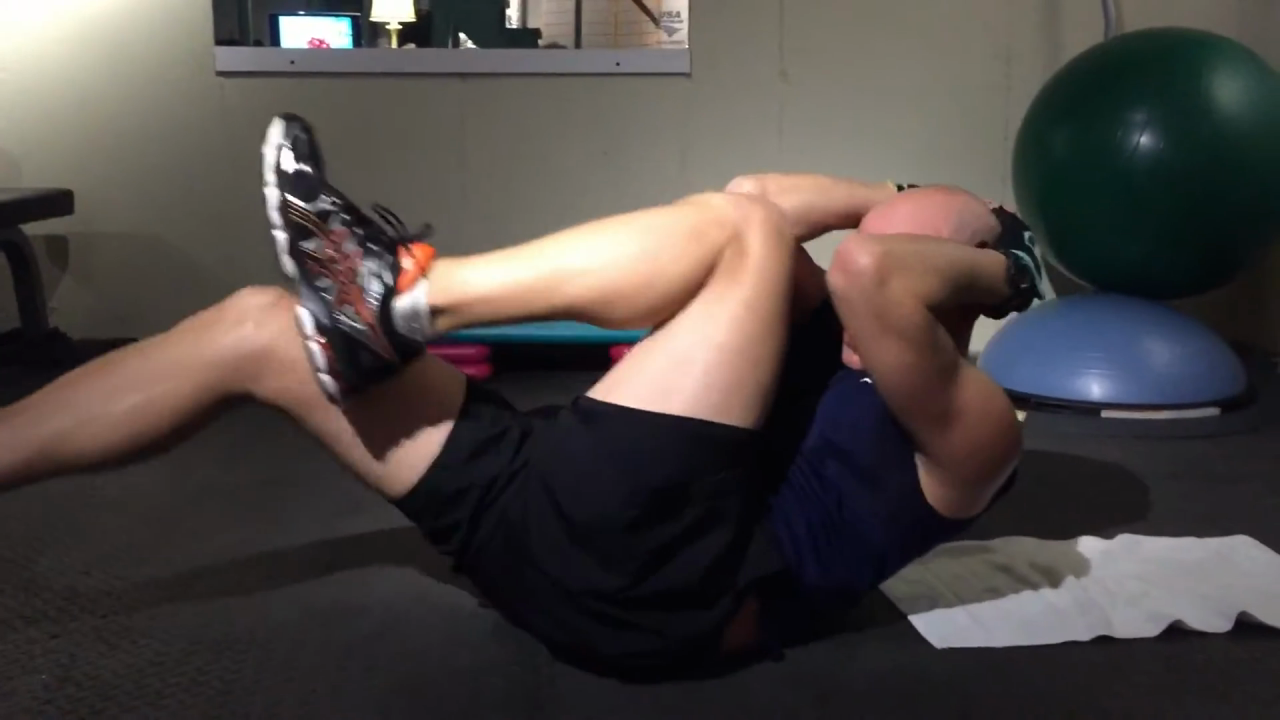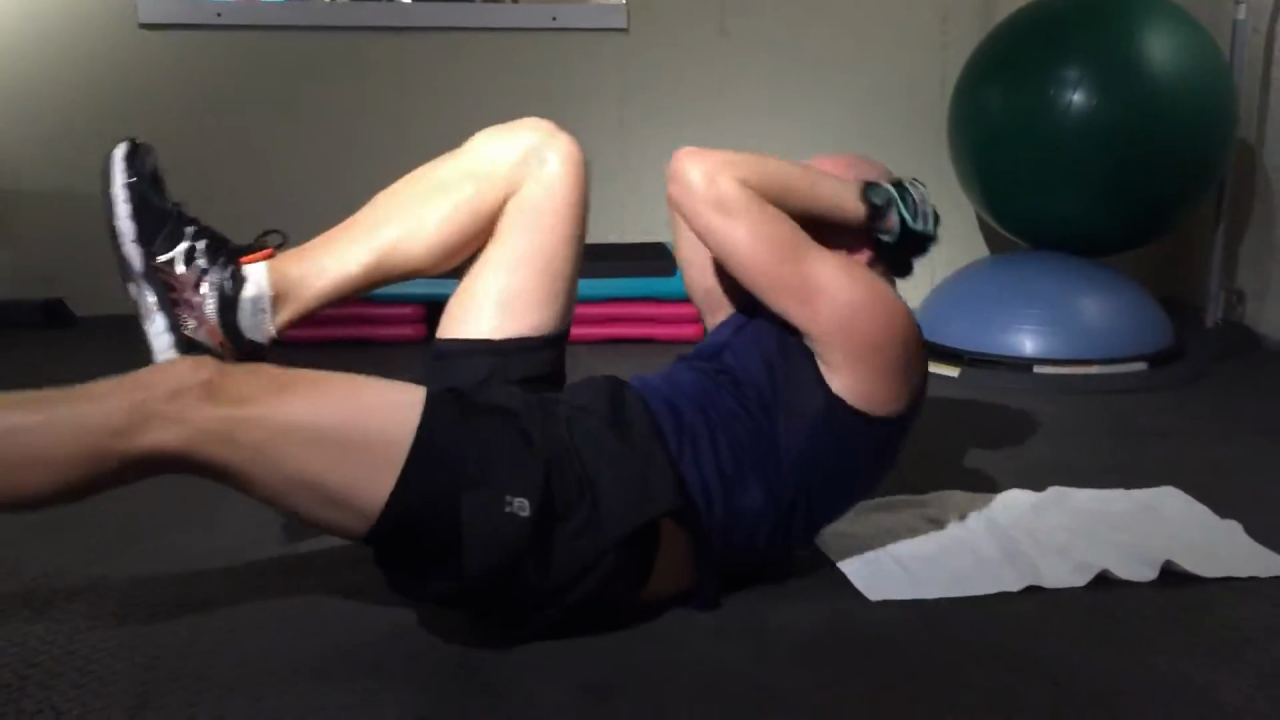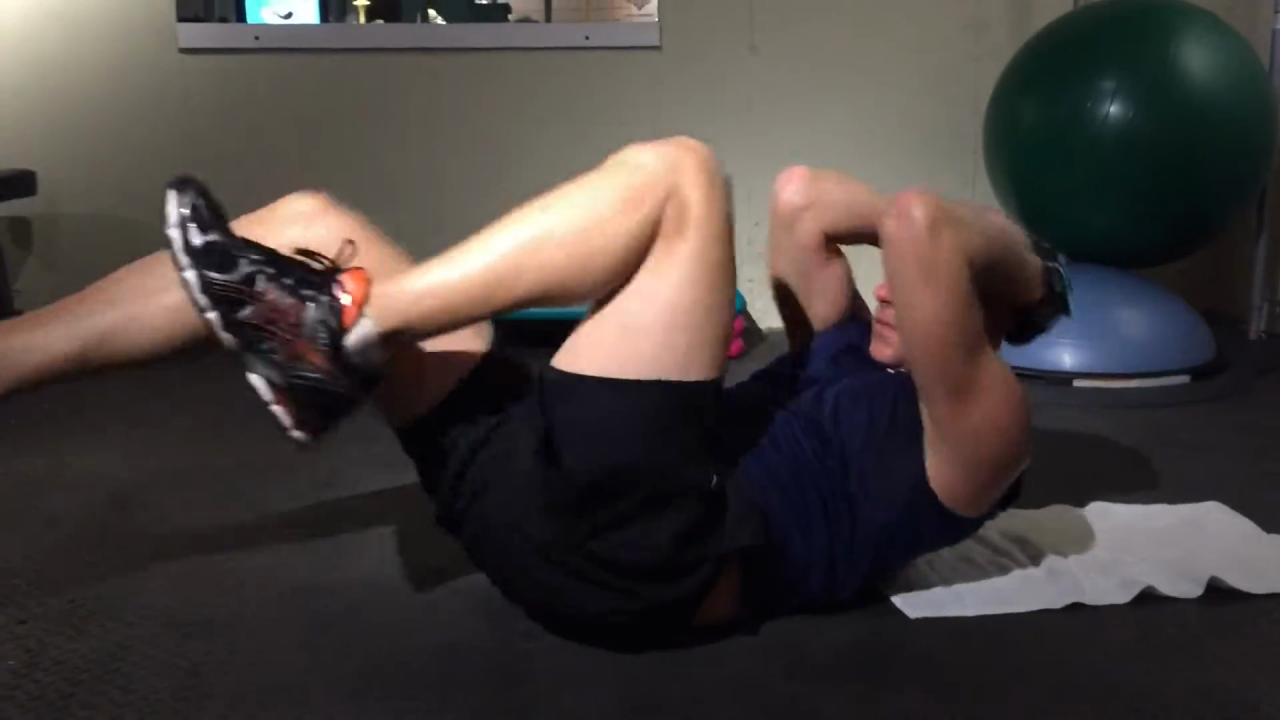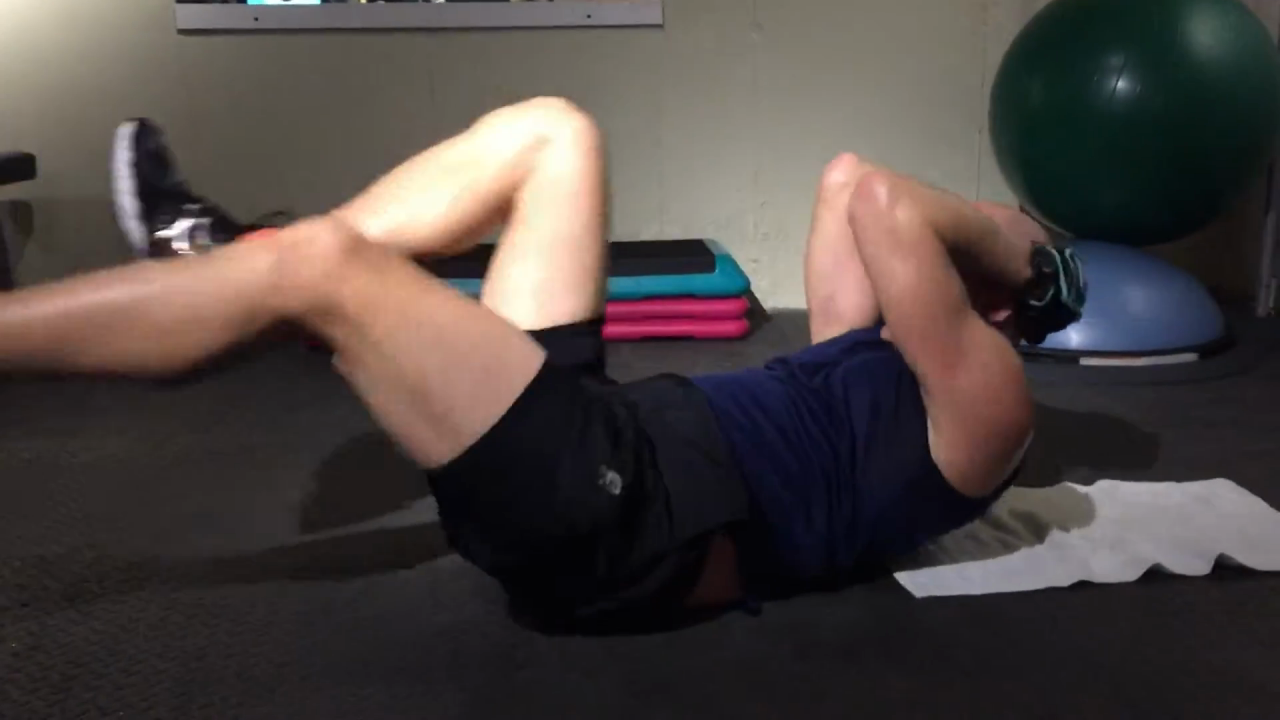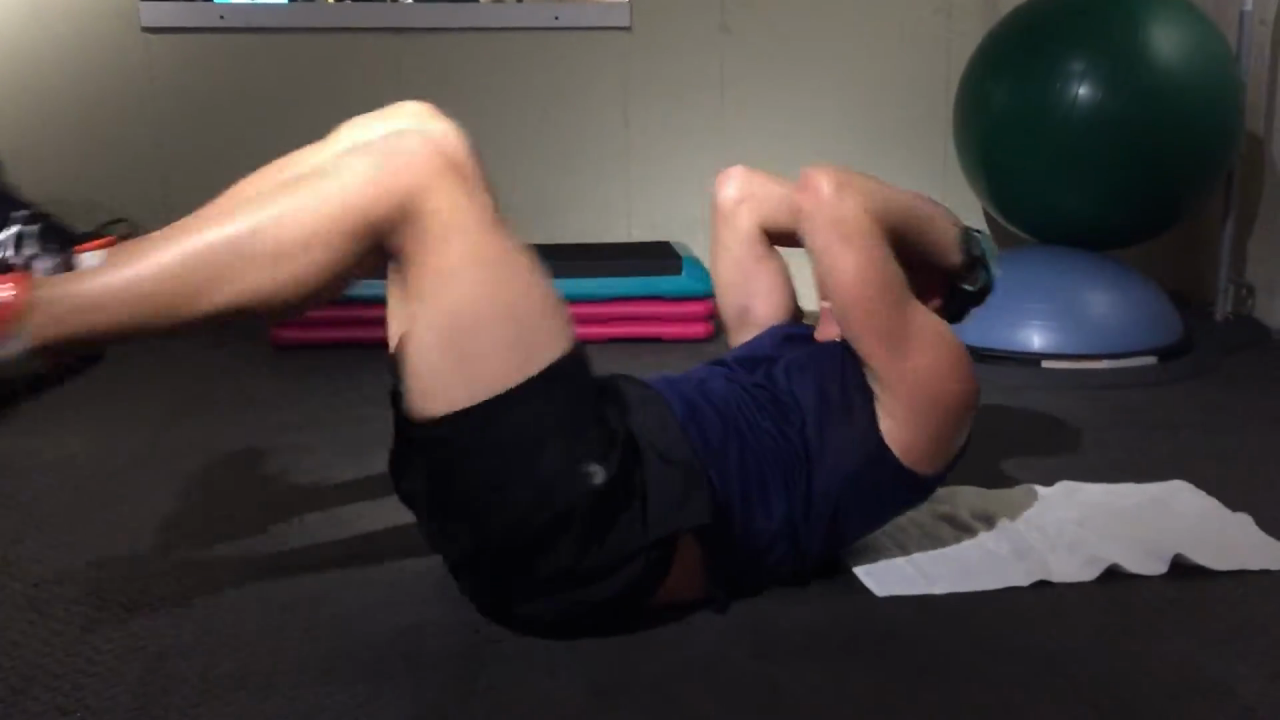
dt=1s
person 1, frame 1
left shoulder: (971, 430)
right shoulder: (835, 336)
left elbow: (873, 271)
right elbow: (754, 192)
left wrist: (986, 267)
right wrist: (894, 200)
left hip: (638, 563)
right hip: (543, 502)
left knee: (742, 237)
right knee: (259, 326)
left ankle: (406, 293)
person 1, frame 2
left shoulder: (873, 331)
right shoulder: (790, 326)
left elbow: (701, 176)
right elbow: (708, 201)
left wrist: (856, 201)
right wrist: (856, 195)
left hip: (568, 519)
right hip: (531, 435)
left knee: (185, 403)
right knee: (535, 153)
right ankle: (250, 295)
person 1, frame 3
left shoulder: (979, 425)
right shoulder: (857, 352)
left elbow: (917, 220)
right elbow: (802, 197)
left wrist: (1017, 271)
right wrist: (982, 246)
left hip: (628, 532)
right hip: (545, 475)
left knee: (676, 173)
right knee: (312, 229)
left ankle: (347, 327)
person 1, frame 4
left shoulder: (985, 404)
right shoulder: (875, 347)
left elbow: (884, 203)
right elbow: (846, 180)
left wrist: (1009, 251)
right wrist: (989, 221)
left hip: (613, 526)
right hip: (605, 452)
left knee: (321, 267)
right knee: (550, 132)
right ankle: (214, 264)
person 1, frame 5
left shoulder: (928, 383)
right shoulder: (803, 348)
left elbow: (827, 199)
right elbow: (740, 192)
left wrist: (935, 235)
right wrist: (909, 221)
left hip: (586, 525)
right hip: (548, 470)
left knee: (411, 173)
right knee: (408, 135)
right ankle: (97, 276)
